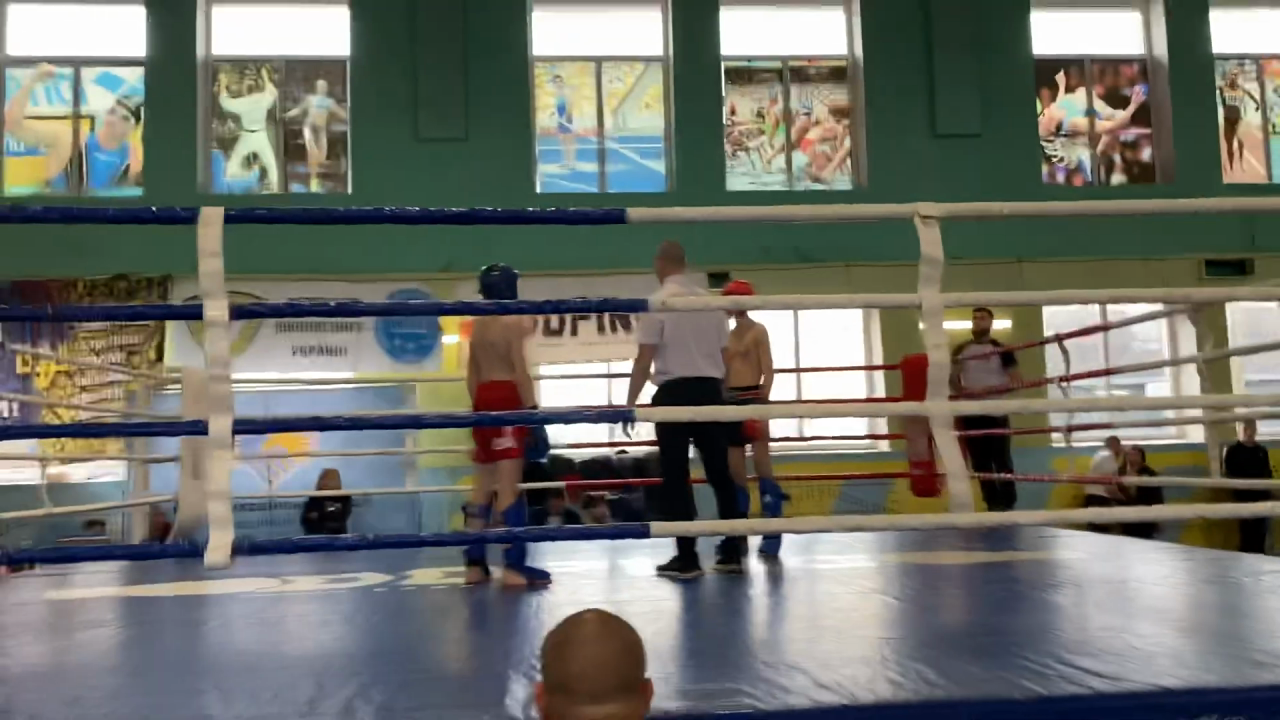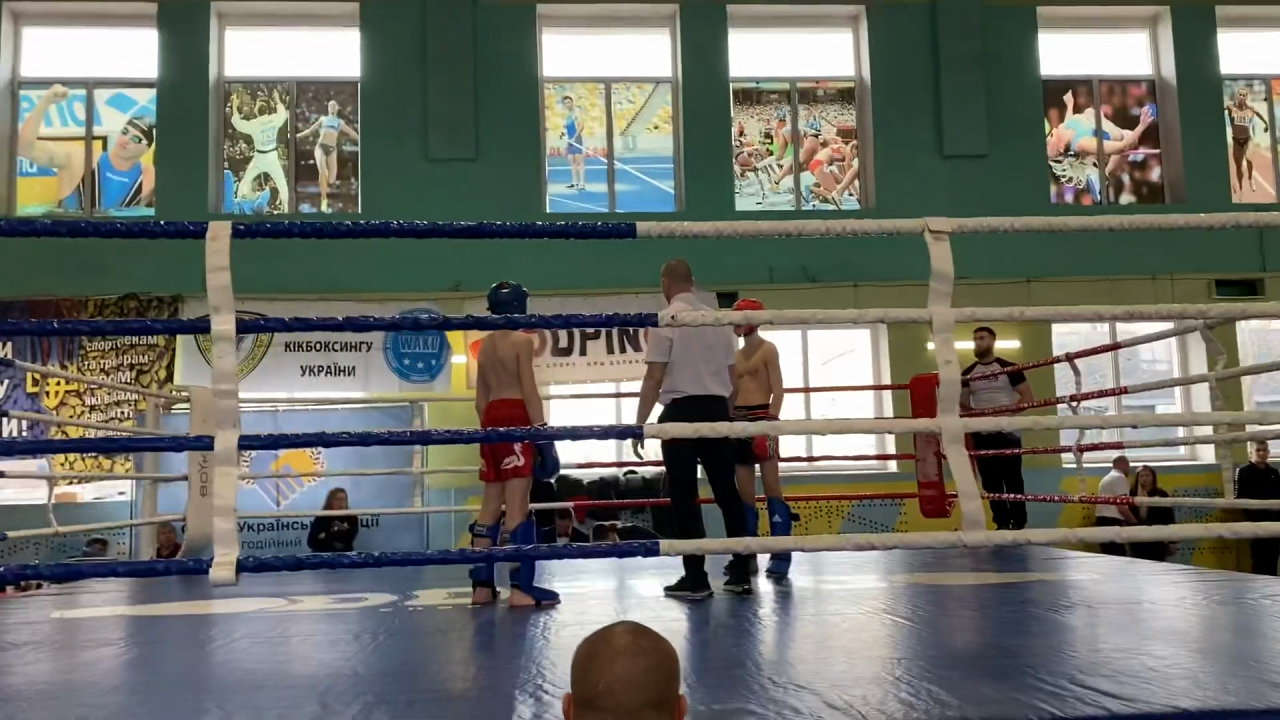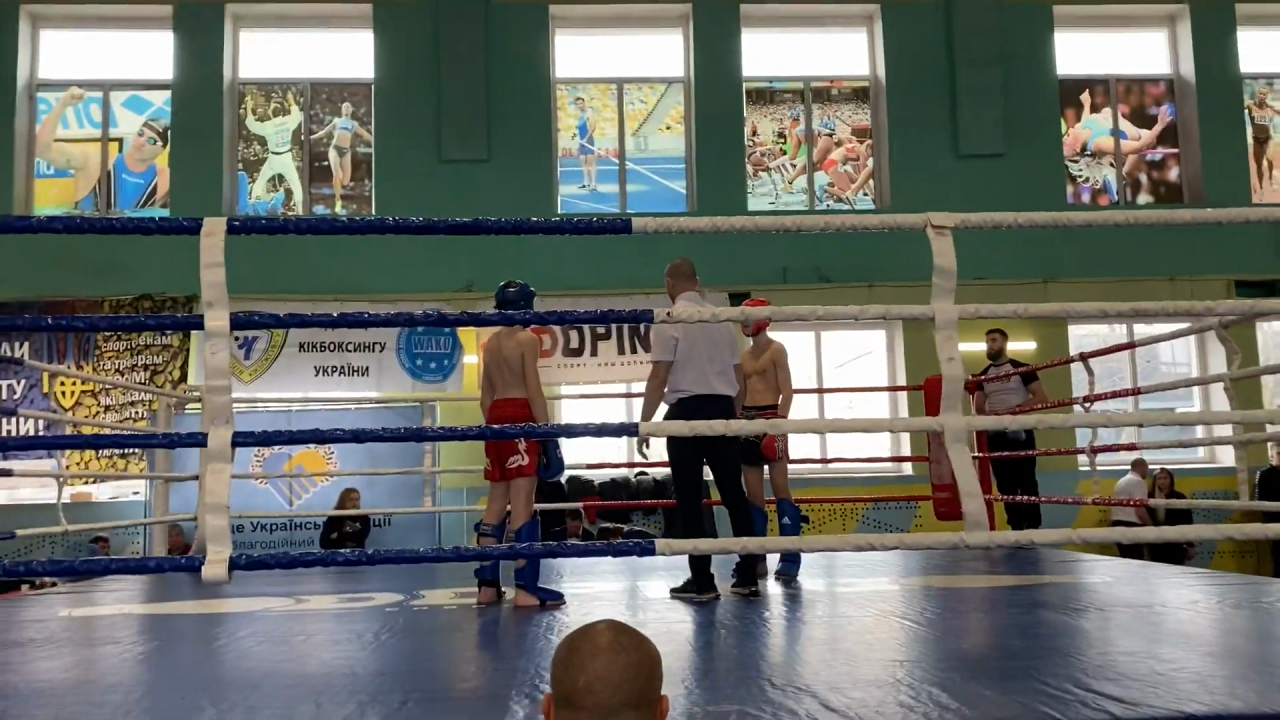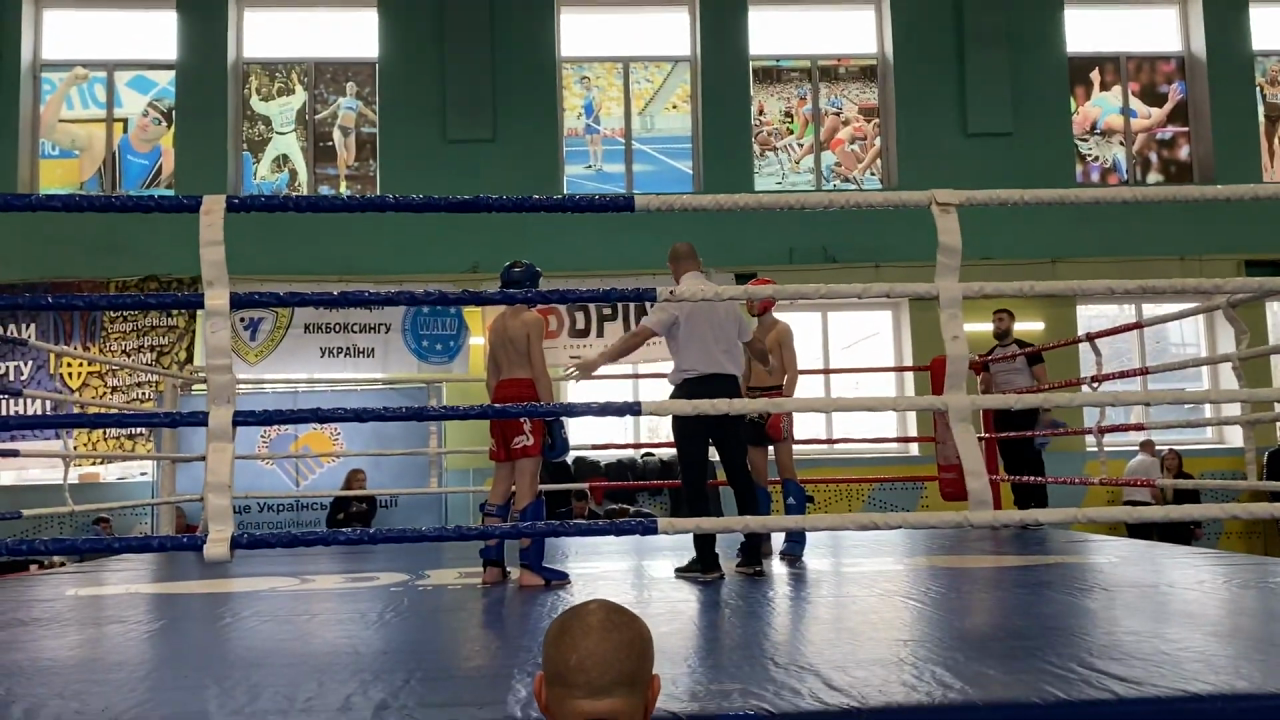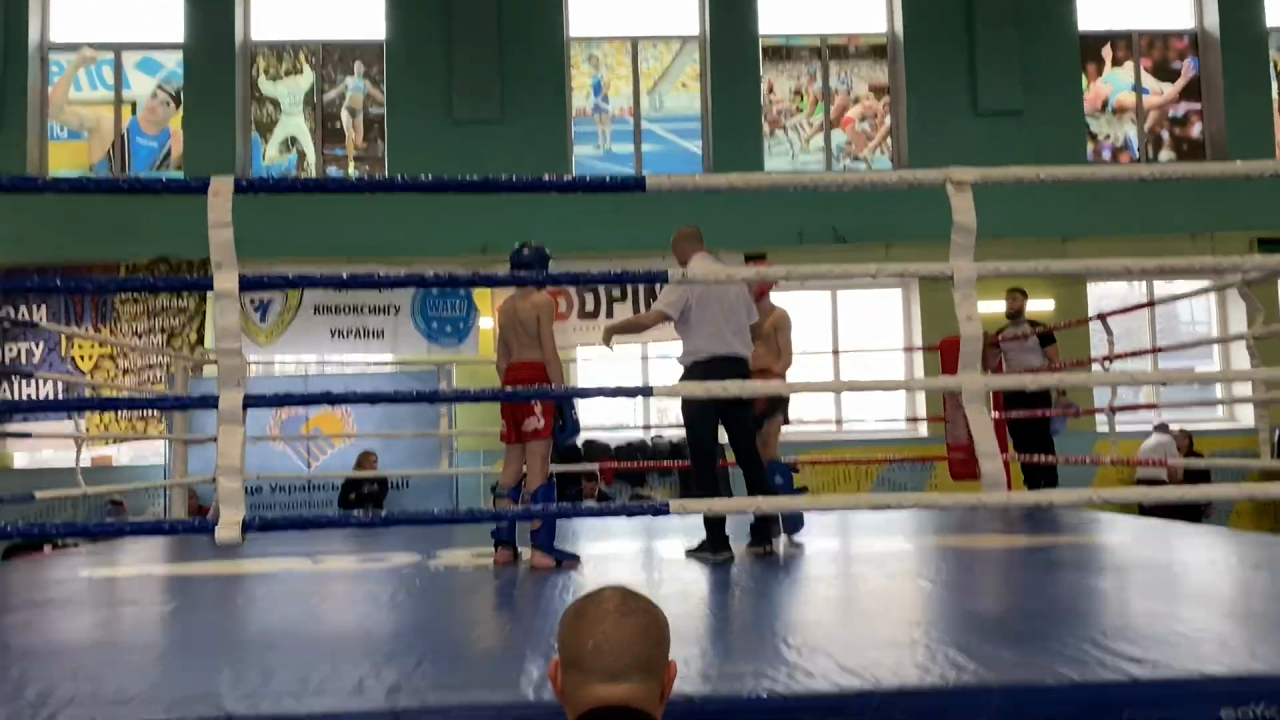
dt=0.4s
person 1, frame 1
left shoulder: (658, 302)
left elbow: (644, 359)
right elbow: (724, 356)
left wrist: (630, 404)
left hip: (674, 392)
right hip: (710, 391)
left knee: (676, 476)
right knee: (720, 471)
left ankle: (687, 558)
right ankle: (732, 552)
person 1, frame 2
left shoulder: (665, 321)
left elbow: (654, 378)
right elbow: (731, 376)
left wrist: (639, 424)
left hip: (681, 412)
right hip: (716, 410)
left knee: (684, 497)
right knee: (727, 492)
left ankle: (696, 578)
right ankle: (741, 573)
person 1, frame 3
left shoulder: (669, 320)
right shoulder: (722, 318)
left elbow: (658, 378)
right elbow: (739, 378)
left wrist: (644, 424)
left hip: (686, 412)
right hip: (722, 410)
left knee: (690, 498)
right knee: (734, 493)
left ankle: (702, 581)
right ankle: (748, 576)
person 1, frame 4
left shoulder: (675, 299)
right shoulder: (726, 298)
left elbow: (639, 336)
right elbow: (756, 345)
left wrist: (597, 361)
right wrist: (767, 363)
left hip: (693, 392)
right hip: (729, 389)
left knee: (695, 478)
right knee: (739, 471)
left ankle: (707, 561)
right ankle: (753, 555)
person 1, frame 5
left shoulder: (685, 280)
right shoulder: (733, 279)
left elbow: (649, 319)
right elbow: (755, 327)
left wrist: (612, 329)
left hip: (703, 374)
right hip: (737, 369)
left knee: (704, 459)
right knee: (748, 452)
left ankle: (717, 541)
right ankle: (763, 535)
person 2, frame 1
left shoulder: (477, 326)
right shoulder: (512, 321)
left elbow: (472, 378)
right elbow: (520, 372)
right wrist: (532, 412)
left hip: (483, 400)
right hip: (507, 399)
left knee: (484, 482)
right knee: (508, 483)
left ankle: (475, 564)
right ankle: (513, 566)
person 2, frame 2
left shoulder: (484, 345)
right shoulder: (521, 340)
right elbow: (528, 391)
right wrist: (542, 431)
left hip: (492, 419)
right hip: (516, 418)
left knee: (491, 503)
right knee: (517, 503)
left ankle: (482, 586)
right ankle: (520, 588)
person 2, frame 3
left shoulder: (490, 343)
right shoulder: (527, 339)
right elbow: (533, 390)
left hip: (496, 417)
right hip: (521, 417)
left knee: (497, 501)
right knee: (522, 502)
left ankle: (488, 585)
right ankle: (525, 587)
person 2, frame 4
left shoulder: (496, 324)
right shoulder: (532, 319)
right elbow: (538, 371)
right wrist: (552, 413)
left hip: (501, 399)
right hip: (526, 398)
left knee: (501, 483)
right knee: (527, 483)
left ankle: (493, 565)
right ankle: (530, 567)
person 2, frame 5
left shoulder: (505, 306)
right shoulder: (542, 301)
right elbow: (549, 353)
left hip: (512, 381)
right hip: (536, 380)
left knee: (513, 464)
right knee: (538, 464)
left ankle: (504, 545)
right ankle: (541, 548)
person 3, frame 1
left shoulder: (758, 331)
right shoulder: (727, 335)
left elbow: (768, 371)
left wrist: (762, 403)
left hip: (751, 399)
right hip: (729, 402)
left knee: (762, 467)
right knee: (735, 472)
left ankle: (771, 535)
person 3, frame 2
left shoulder: (768, 349)
right shoulder: (736, 355)
left elbow: (778, 391)
left wrist: (771, 423)
left hip: (761, 418)
right hip: (738, 421)
left knee: (771, 487)
right knee: (744, 492)
left ankle: (781, 556)
person 3, frame 3
left shoulder: (776, 349)
right shoulder: (744, 355)
left elbow: (787, 391)
left hip: (770, 420)
right hip: (746, 422)
left knee: (780, 489)
right knee: (753, 494)
left ankle: (790, 558)
right ankle: (756, 557)
person 3, frame 4
left shoulder: (782, 330)
right shoulder: (750, 335)
left elbow: (792, 372)
left hip: (775, 401)
left knee: (785, 470)
right knee: (757, 474)
left ankle: (795, 539)
right ankle: (761, 537)
person 3, frame 5
left shoulder: (779, 316)
left elbow: (786, 358)
left wrist: (770, 380)
left knee: (770, 453)
right knee: (759, 457)
left ankle: (791, 514)
person 4, frame 1
left shoulder: (1001, 350)
right shoulder: (960, 351)
left elbow: (1016, 381)
right elbow: (953, 379)
left wrist: (990, 391)
right wrist: (964, 391)
left hip: (995, 412)
right hip: (971, 413)
left knee: (1001, 460)
right knee: (980, 461)
left ankle: (1007, 503)
right ankle: (993, 504)
person 4, frame 2
left shoulder: (1008, 368)
right shoulder: (968, 373)
left elbow: (1028, 397)
right elbow: (963, 402)
left wrist: (1008, 411)
left hip: (1006, 432)
right hip: (981, 434)
left knee: (1012, 479)
right knee: (990, 482)
left ankle: (1018, 525)
right ankle: (1002, 525)
person 4, frame 3
left shoulder: (1021, 369)
right shoulder: (983, 375)
left elbow: (1041, 397)
right elbow: (978, 406)
left wrist: (1017, 409)
right wrist: (989, 416)
left hip: (1020, 433)
right hip: (995, 435)
left knee: (1026, 481)
right knee: (1005, 483)
left ankle: (1033, 527)
right ankle: (1016, 527)
person 4, frame 4
left shoulder: (1027, 349)
right shoulder: (989, 356)
left elbow: (1043, 381)
right elbow: (983, 386)
right wrist: (986, 388)
left hip: (1026, 412)
right hip: (1001, 415)
left knee: (1032, 461)
right knee: (1011, 463)
left ankle: (1039, 508)
right ankle: (1023, 508)
person 4, frame 5
left shoulder: (1039, 330)
right shoulder: (1000, 335)
left elbow: (1055, 362)
left wrist: (1061, 392)
left hip: (1036, 392)
right hip: (1012, 395)
left knee: (1042, 441)
right knee: (1022, 443)
left ankle: (1049, 488)
right ankle: (1033, 488)
